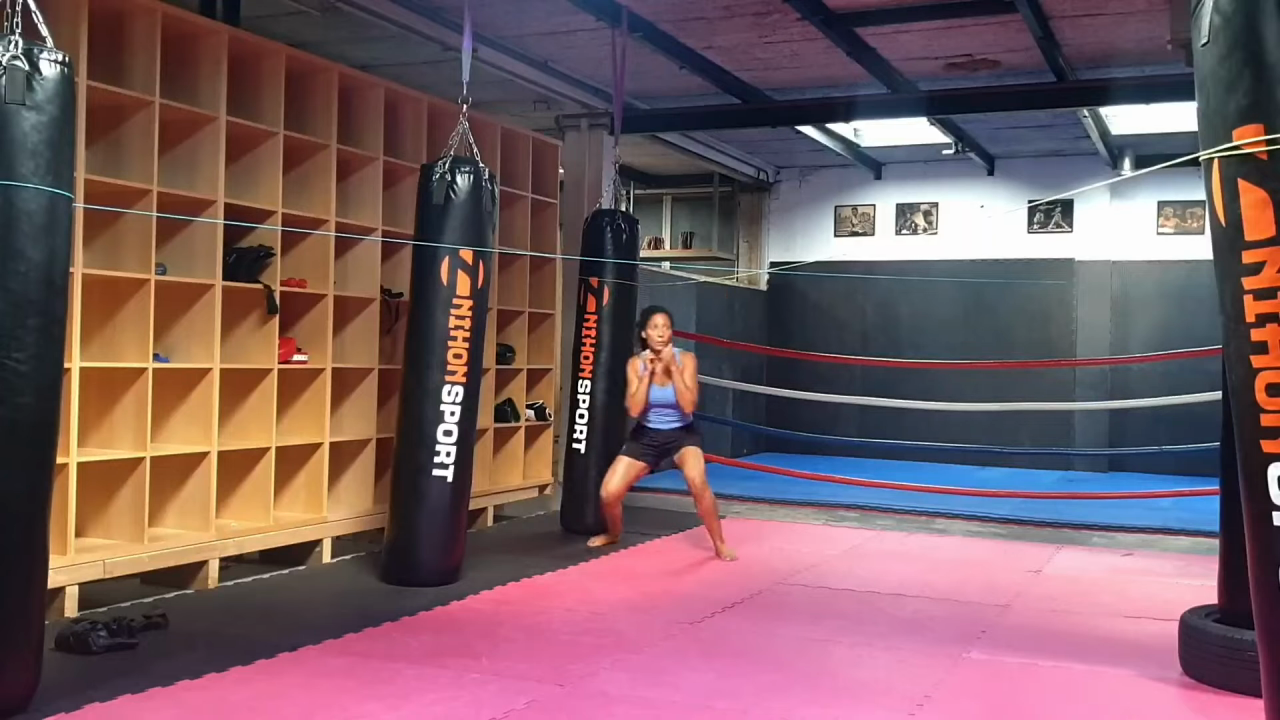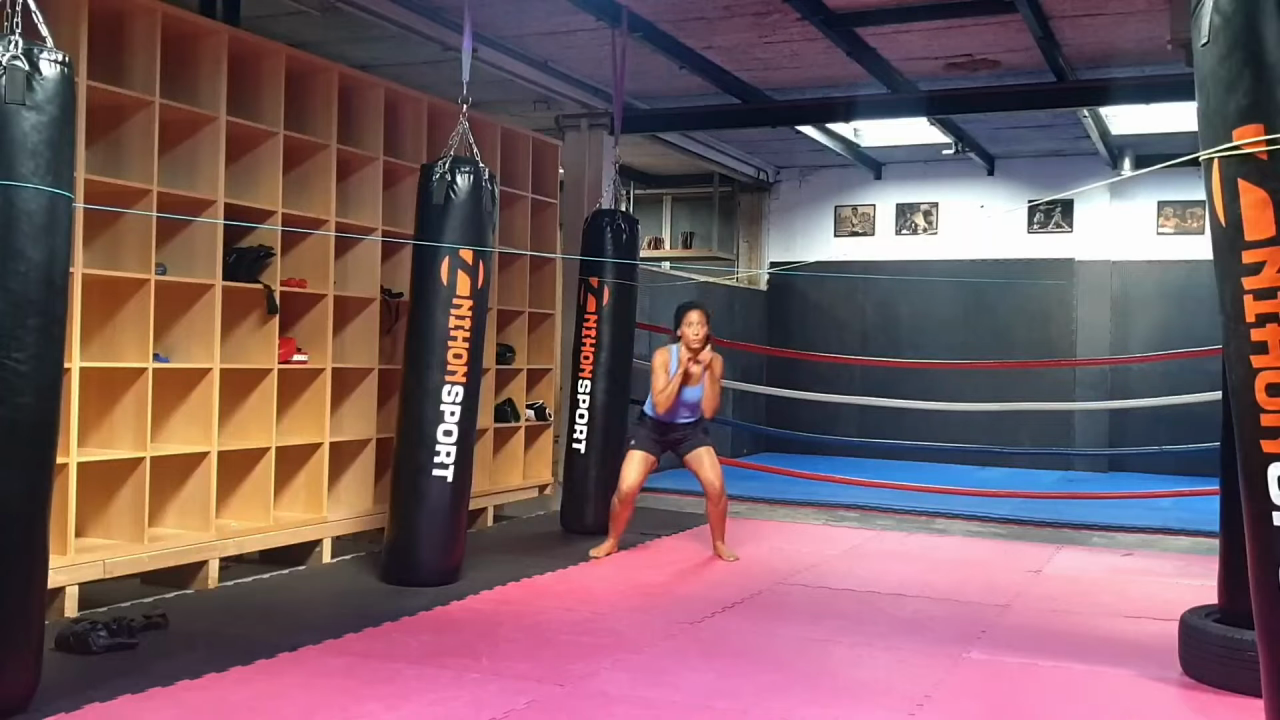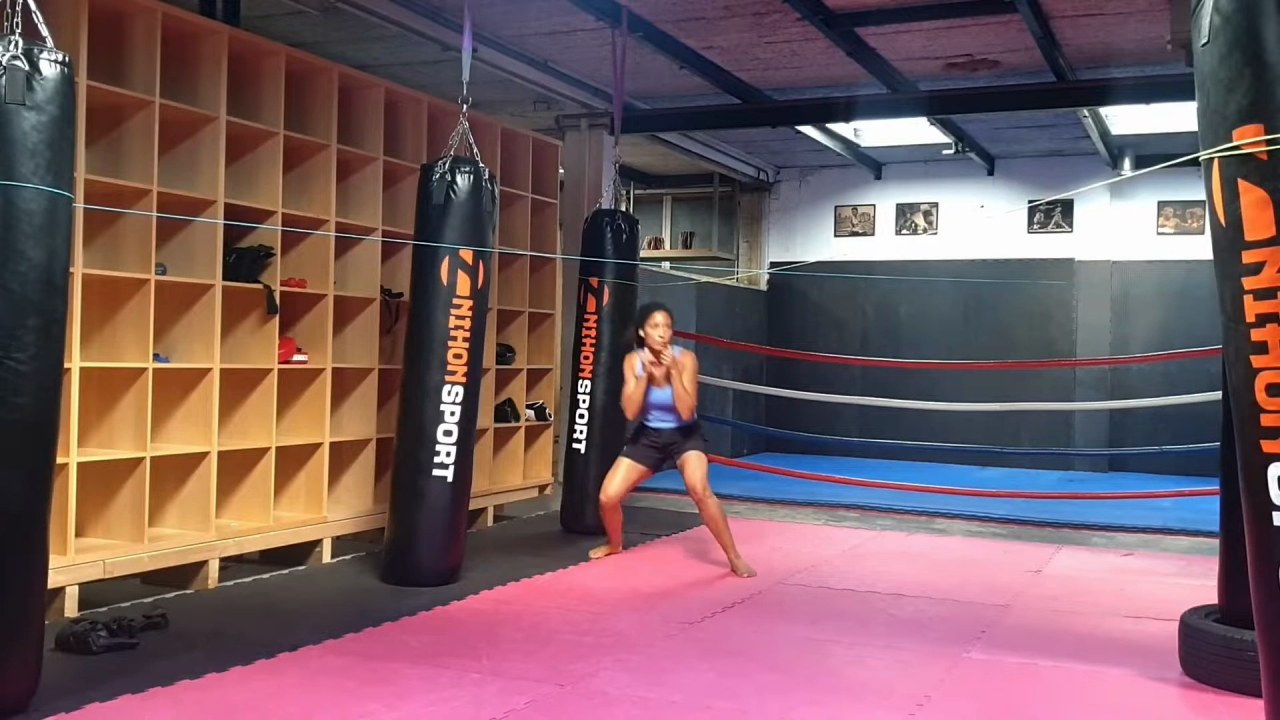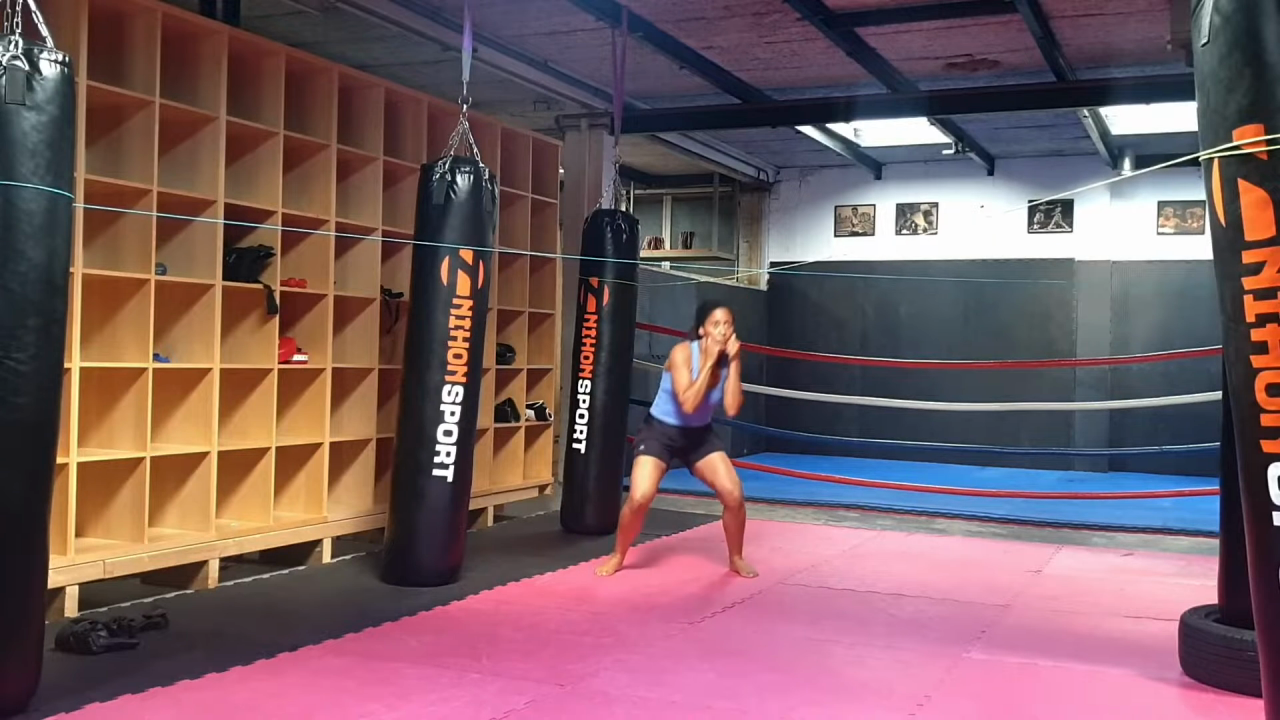
dt=0.7s
person 1, frame 1
left shoulder: (686, 360)
right shoulder: (636, 363)
left elbow: (689, 406)
right elbow: (634, 411)
left wrist: (673, 369)
right wrist: (647, 374)
left hip: (681, 434)
right hip: (646, 436)
left knee: (698, 483)
right knee: (609, 493)
left ankle: (720, 544)
right ankle: (613, 533)
person 1, frame 2
left shoulder: (714, 361)
right shoulder: (663, 357)
left elbow: (709, 411)
right elbow: (661, 407)
left wrist: (707, 373)
right wrist: (680, 371)
left hip: (690, 430)
right hip: (652, 428)
left knee: (716, 487)
right knee: (626, 489)
left ankle: (719, 544)
right ankle: (612, 541)
person 1, frame 3
left shoulder: (685, 359)
right shoulder: (632, 361)
left elbow: (687, 412)
right elbow: (630, 412)
left wrist: (671, 372)
right wrist: (645, 374)
left hip: (684, 434)
right hip: (648, 436)
left knee: (700, 490)
right knee: (607, 497)
left ankle: (735, 558)
right ankle: (614, 544)
person 1, frame 4
left shoulder: (729, 360)
right shoulder: (682, 353)
left elbow: (733, 409)
right elbow: (689, 404)
left wrist: (734, 362)
right wrist: (711, 360)
left hip: (700, 437)
right hip: (660, 432)
left knee: (734, 495)
right knee: (639, 498)
left ankle: (736, 558)
right ankle: (617, 556)
